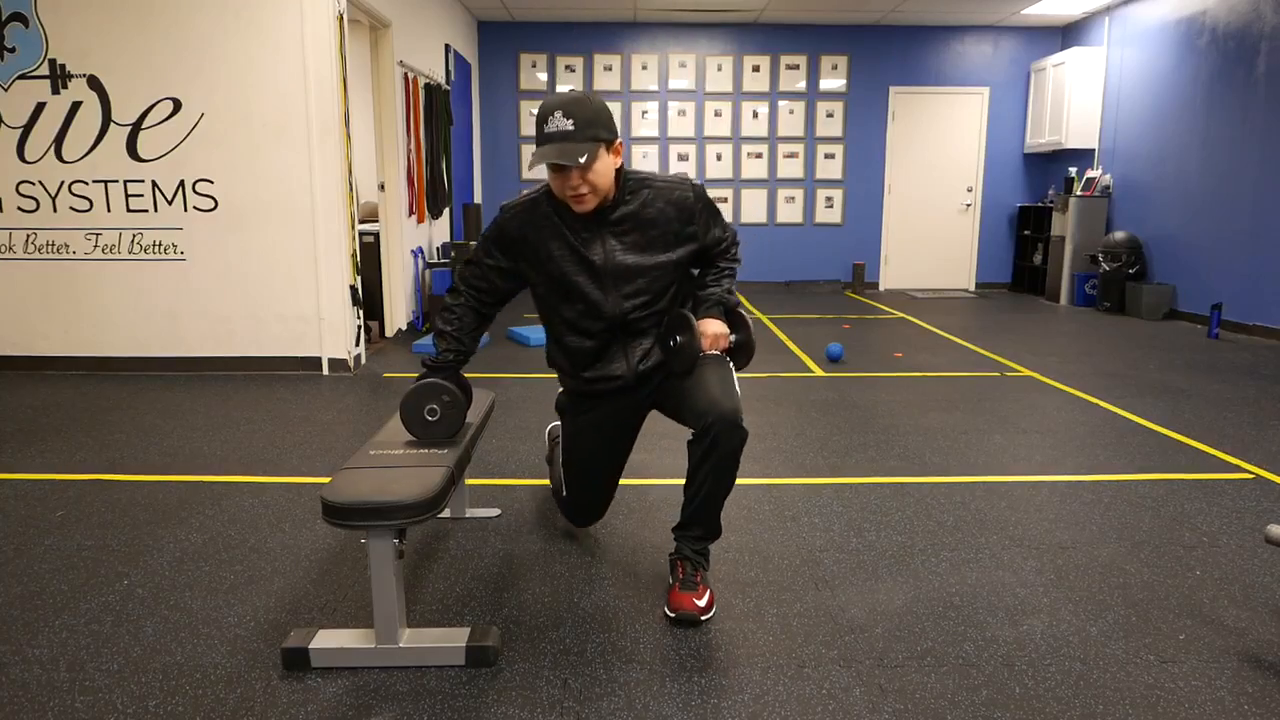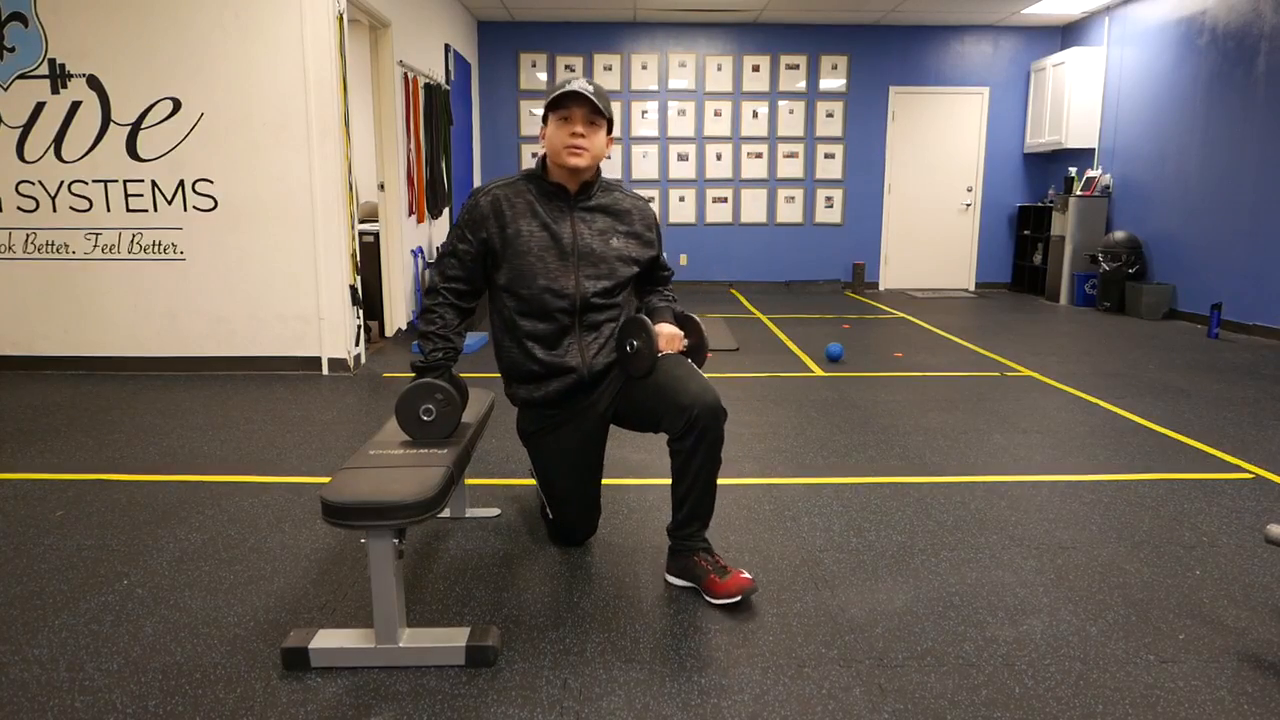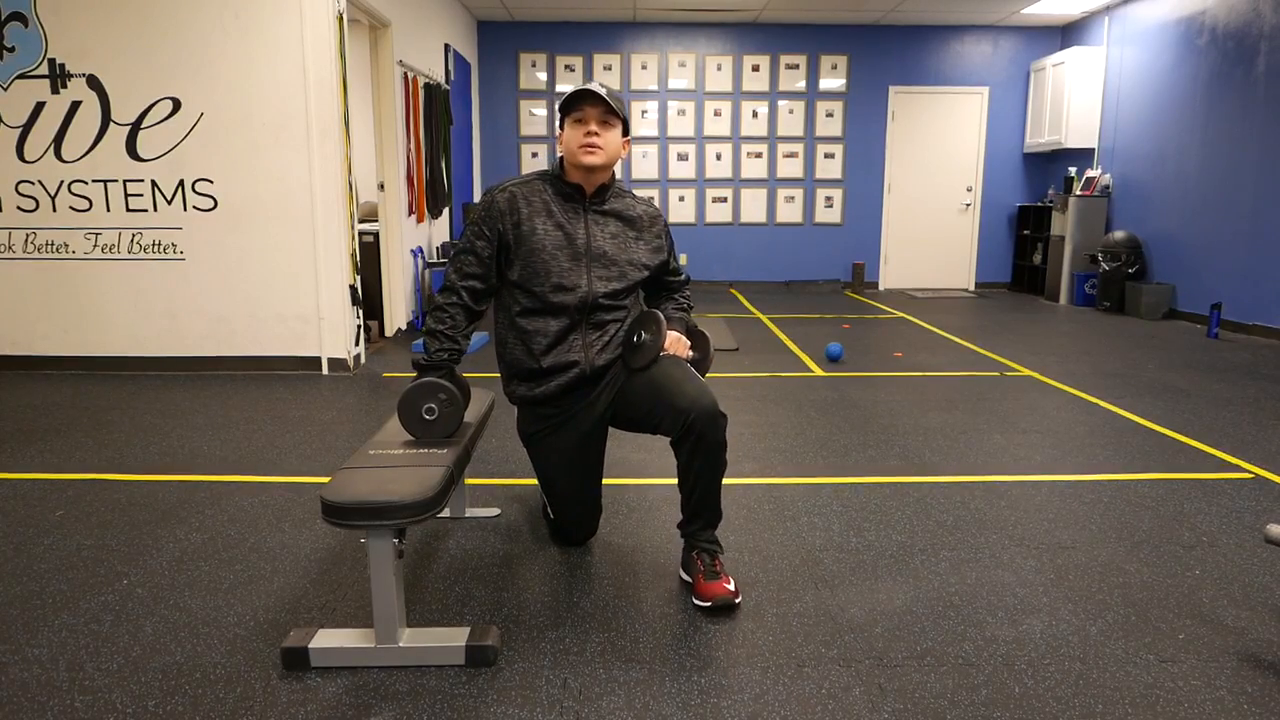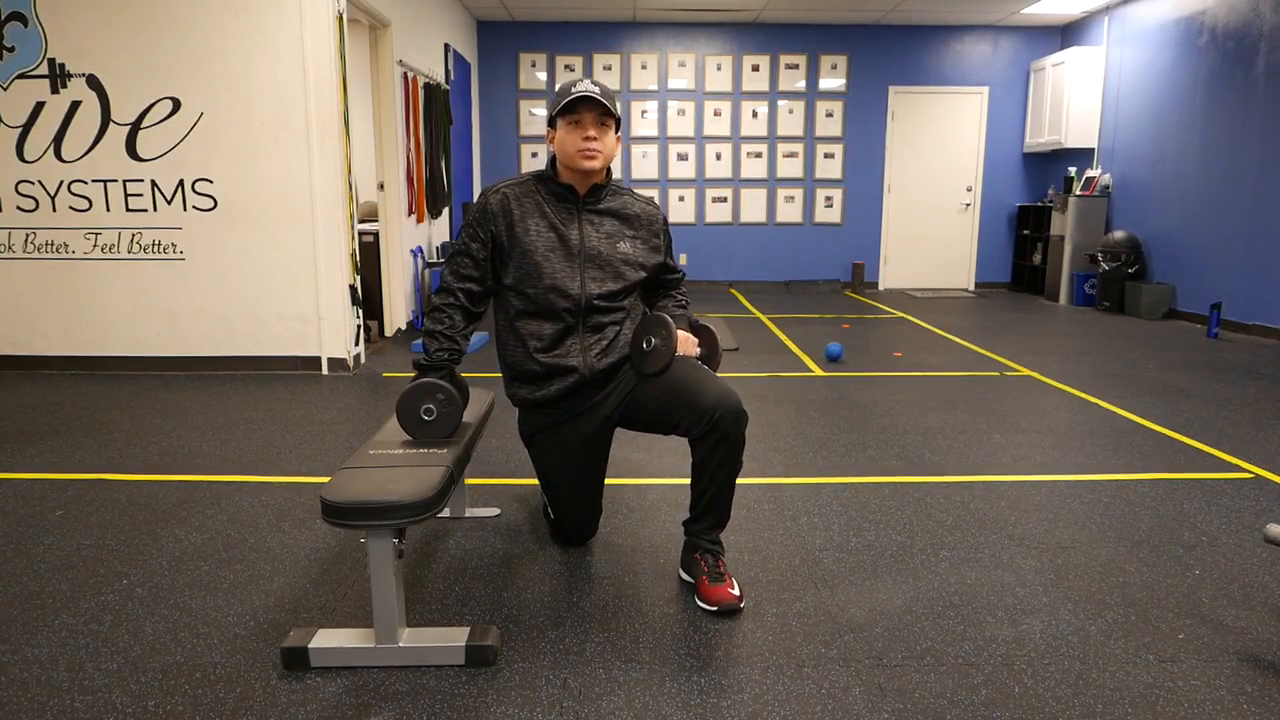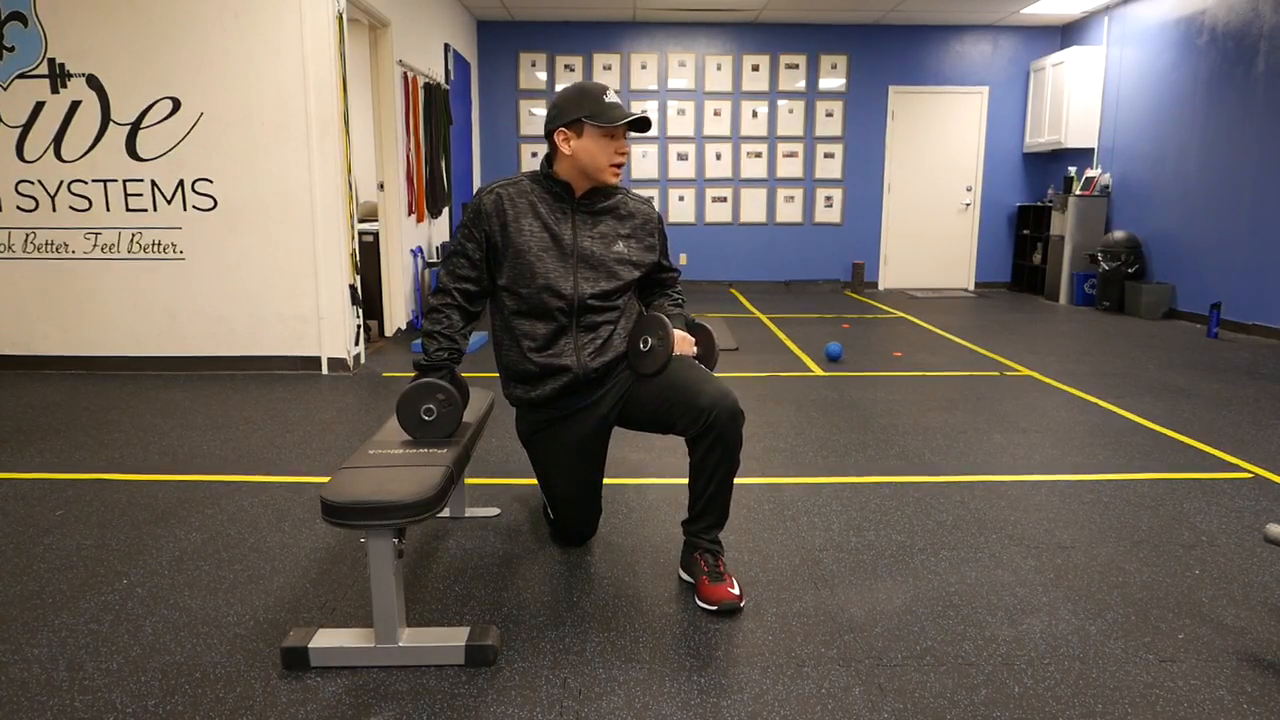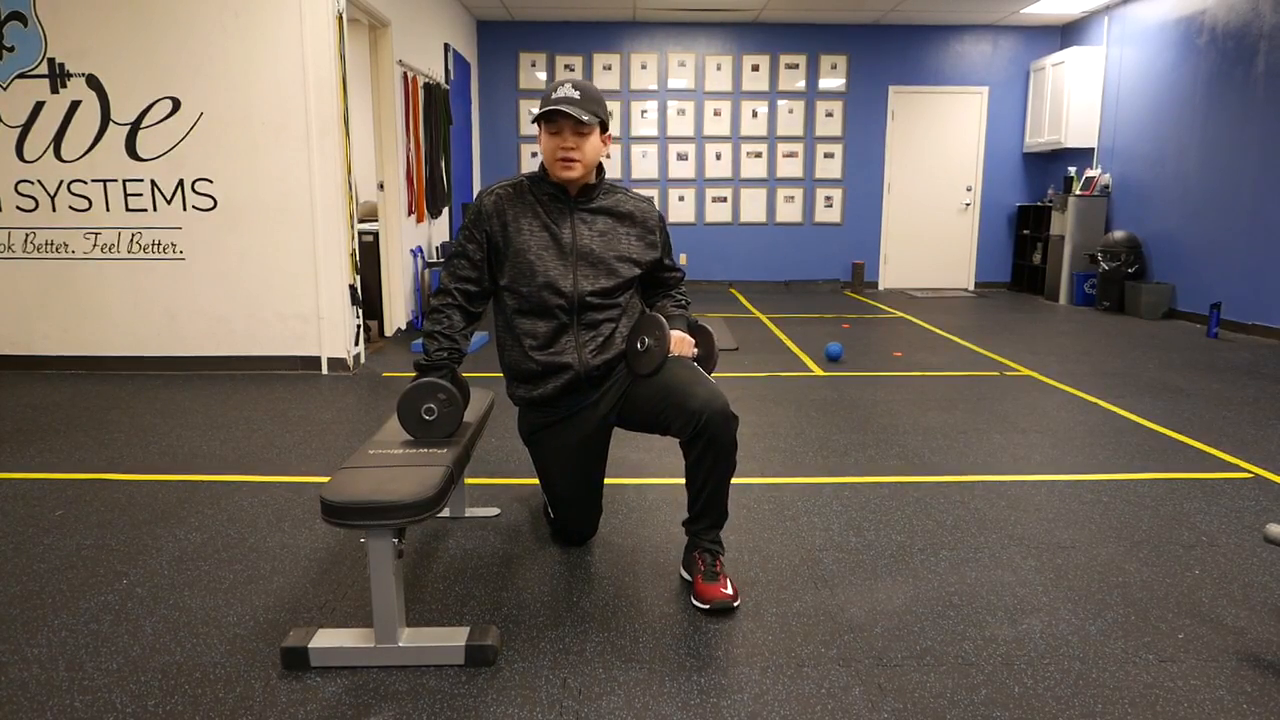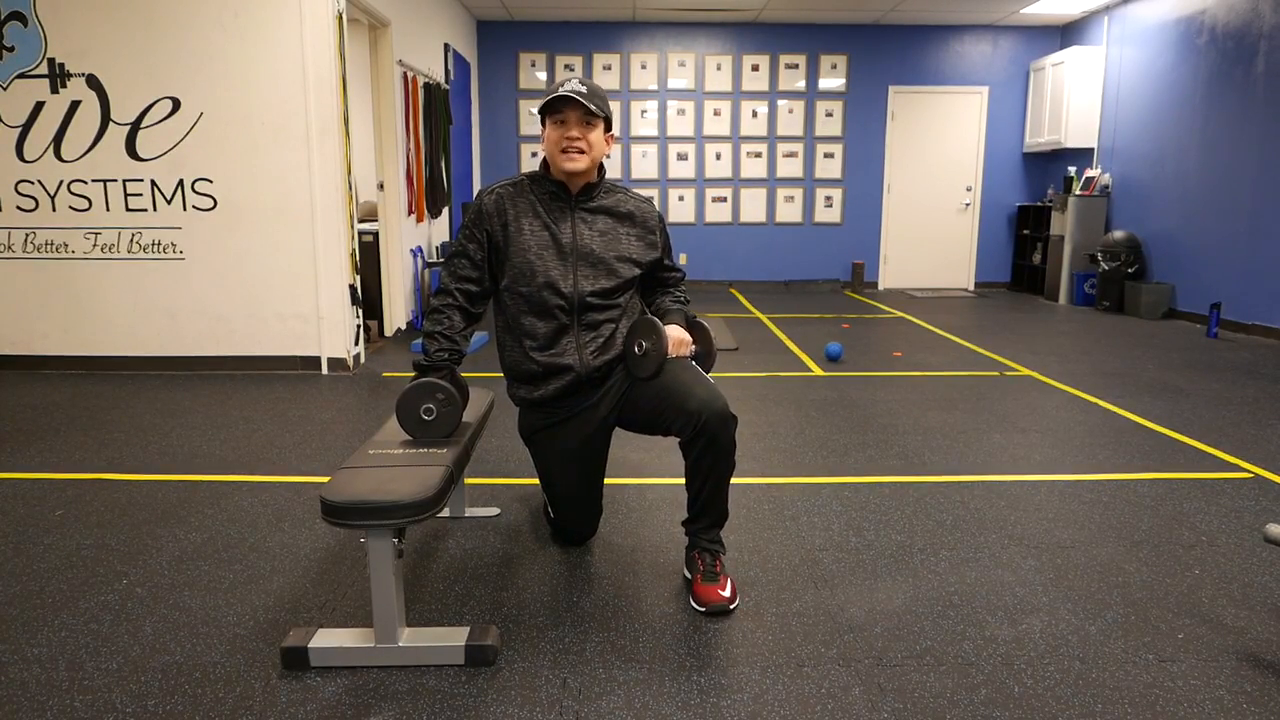
dt=0.7s
person 1, frame 1
left shoulder: (675, 200)
right shoulder: (521, 223)
left elbow: (722, 249)
right elbow: (473, 295)
left wrist: (712, 310)
right wrist: (442, 372)
right hip: (592, 376)
left knee: (722, 419)
right knee: (581, 508)
left ankle: (690, 557)
right ankle: (561, 446)
person 1, frame 2
left shoulder: (634, 213)
right shoulder: (495, 206)
left elbow: (656, 280)
right elbow: (449, 292)
left wrist: (663, 320)
right wrist: (433, 372)
left hip: (623, 361)
right hip: (546, 390)
left knee: (702, 407)
right knee: (572, 529)
left ankle: (688, 550)
right ankle: (556, 471)
person 1, frame 3
left shoulder: (645, 219)
right shoulder: (509, 204)
left elbow: (670, 287)
right elbow: (462, 291)
left wrist: (675, 328)
right wrist: (436, 372)
left hip: (625, 365)
right hip: (546, 390)
left knee: (702, 412)
right knee: (573, 529)
left ankle: (700, 549)
right ankle: (562, 472)
person 1, frame 4
left shoulder: (643, 216)
right shoulder: (503, 206)
left elbow: (667, 285)
right elbow: (459, 294)
left wrist: (678, 326)
right wrist: (435, 374)
left hip: (630, 368)
right hip: (549, 396)
left knee: (722, 411)
right knee: (574, 530)
left ankle: (702, 550)
right ankle: (564, 479)
person 1, frame 5
left shoulder: (639, 216)
right shoulder: (499, 206)
left elbow: (662, 285)
right elbow: (456, 294)
left wrist: (673, 326)
right wrist: (435, 374)
left hip: (627, 368)
right hip: (546, 396)
left knee: (719, 409)
right knee: (573, 530)
left ankle: (702, 550)
right ankle: (564, 478)
person 1, frame 6
left shoulder: (638, 214)
right shoulder: (497, 208)
left elbow: (666, 285)
right elbow: (458, 294)
left wrist: (675, 326)
right wrist: (436, 373)
left hip: (629, 366)
right hip: (549, 395)
left knee: (712, 413)
right knee: (574, 529)
left ankle: (703, 550)
right ankle: (566, 478)
person 1, frame 7
left shoulder: (639, 214)
right shoulder: (499, 207)
left elbow: (666, 281)
right elbow: (459, 293)
left wrist: (673, 321)
right wrist: (435, 372)
left hip: (629, 366)
right hip: (550, 396)
left knee: (711, 414)
right knee: (573, 529)
left ankle: (704, 550)
right ankle: (566, 475)
